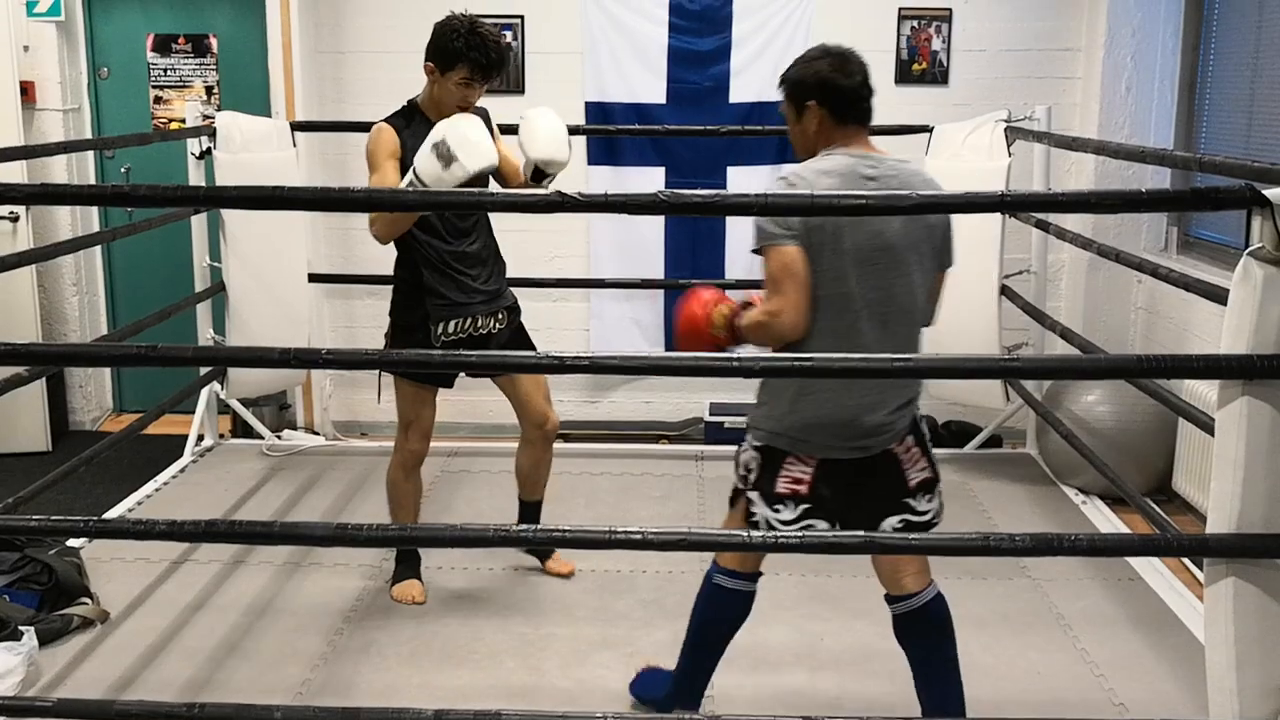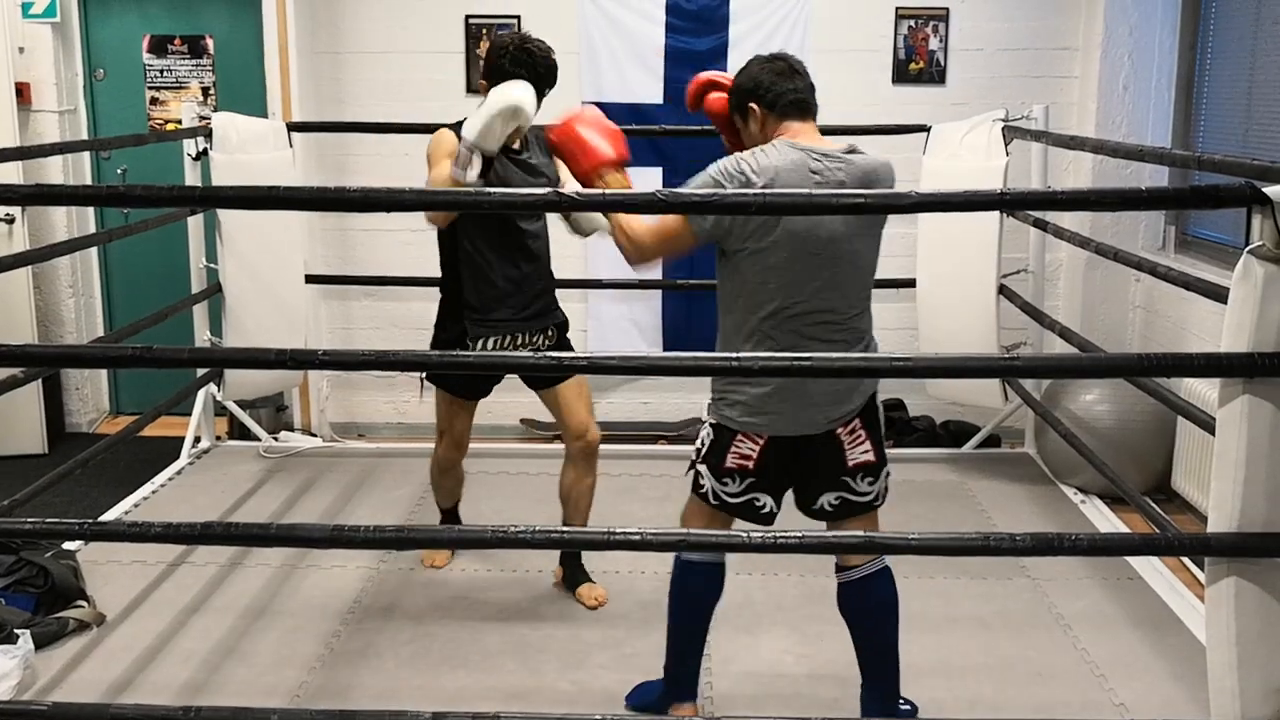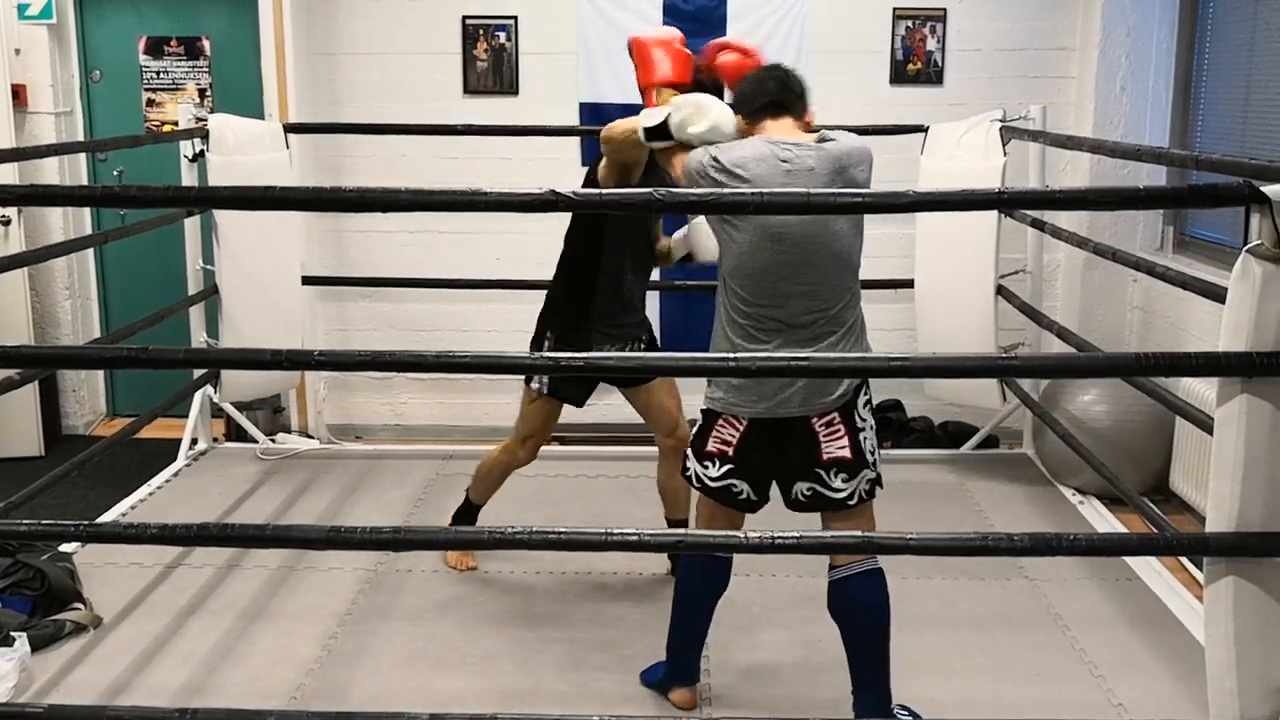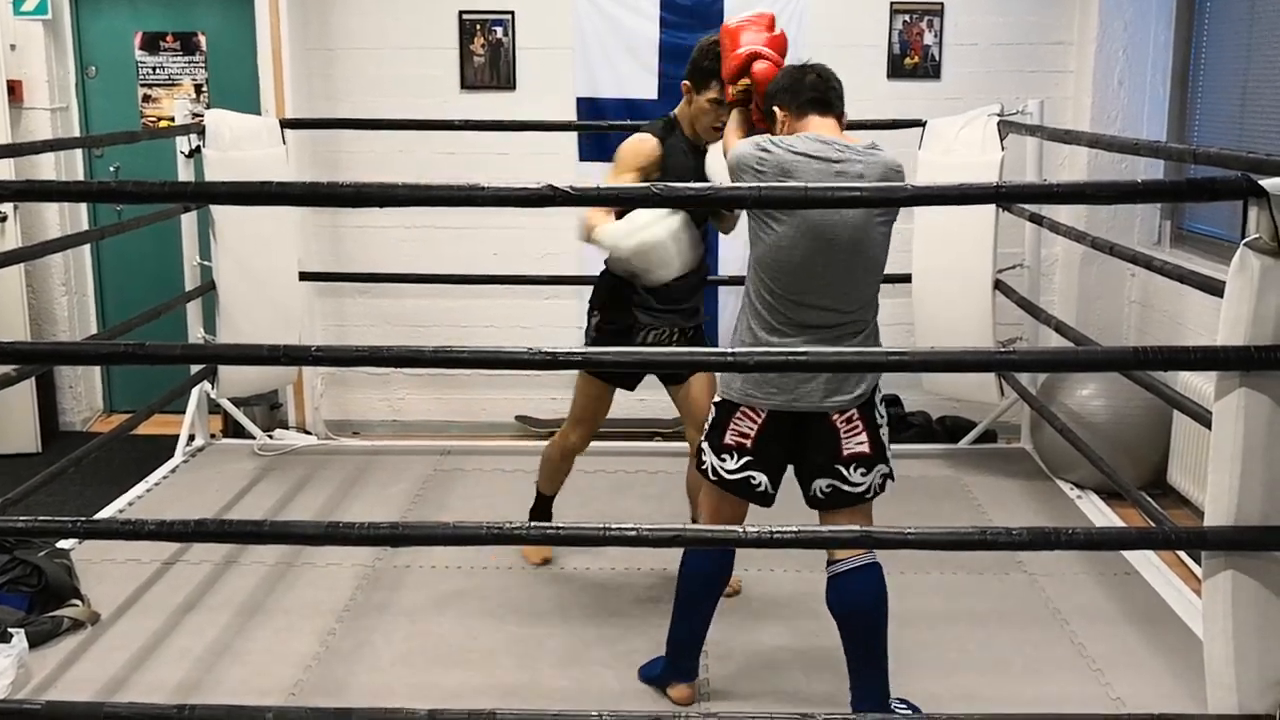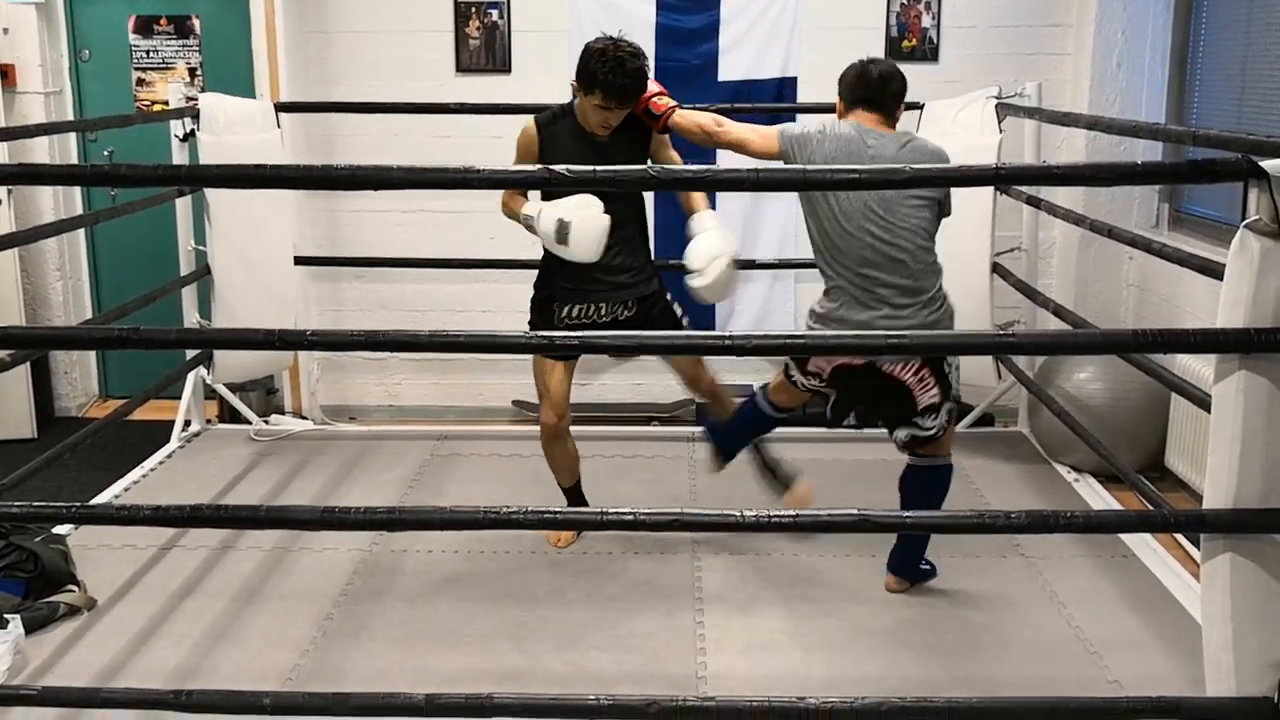
dt=0.7s
person 1, frame 1
left shoulder: (796, 190)
right shoulder: (924, 191)
left elbow: (787, 322)
right elbow: (923, 308)
left wrist: (732, 327)
left hip: (797, 429)
right hip: (890, 425)
left knee: (739, 558)
right knee: (908, 580)
person 1, frame 2
left shoulder: (735, 179)
right shoulder: (874, 173)
left elbow: (644, 247)
left wrist: (604, 182)
right wrist: (741, 136)
left hip: (752, 407)
right hip: (845, 402)
left knee: (701, 537)
right knee: (859, 553)
person 1, frame 3
left shoulder: (724, 167)
right shoulder: (853, 156)
left elbow: (675, 160)
right wrist: (761, 82)
left hip: (745, 395)
right hip: (832, 392)
left knee: (713, 532)
right knee: (852, 546)
person 1, frame 4
left shoulder: (767, 159)
right shoulder: (888, 172)
left elbow: (732, 141)
left wrist: (747, 95)
right wrist: (772, 80)
left hip: (759, 386)
right hip: (845, 391)
left knee: (716, 524)
right knee: (851, 542)
person 1, frame 5
left shoulder: (815, 141)
right shoulder: (933, 161)
left elbow: (722, 130)
left wrist: (662, 109)
left hip: (841, 332)
right hip: (918, 335)
left knee: (784, 389)
right knee: (934, 449)
left ankle: (722, 443)
right ankle: (905, 566)
person 2, frame 1
left shoulder: (479, 124)
right shoulder: (391, 134)
left elbow: (517, 184)
right elbow: (383, 228)
left wrist: (542, 166)
right wrist: (426, 176)
left hip: (491, 301)
right hip: (425, 311)
left knee: (543, 422)
right knee: (413, 444)
left ankle: (531, 530)
right ankle: (406, 559)
person 2, frame 2
left shoulder: (544, 147)
right shoulder: (450, 142)
left elbow: (578, 215)
right elbow: (437, 209)
left wrist: (590, 211)
right wrist: (479, 137)
left hip: (539, 318)
right hip: (469, 323)
left knee: (585, 439)
right knee: (450, 449)
left ankle: (571, 563)
right ankle: (449, 524)
person 2, frame 3
left shoulder: (661, 164)
right shoulder: (627, 152)
right elbow: (613, 135)
left wrist: (676, 247)
right wrist: (666, 125)
left hip: (627, 327)
right hip: (574, 323)
left knee: (676, 437)
right knee: (524, 447)
left ankle: (682, 553)
right ankle: (462, 521)
person 2, frame 4
left shoulder: (705, 146)
right shoulder: (646, 146)
left elbow: (721, 224)
right elbow: (594, 222)
right wrist: (622, 237)
left hip: (684, 315)
right hip: (624, 312)
left knee: (706, 437)
right knee: (577, 434)
right ankle: (539, 517)
person 2, frame 5
left shoulder: (642, 130)
right shoulder: (540, 132)
right elbow: (511, 200)
left wrist: (706, 225)
right wrist: (540, 219)
left hip: (635, 285)
right hip: (564, 292)
left knee: (703, 384)
right knee: (553, 420)
left ankle: (769, 467)
right ankle: (577, 507)
